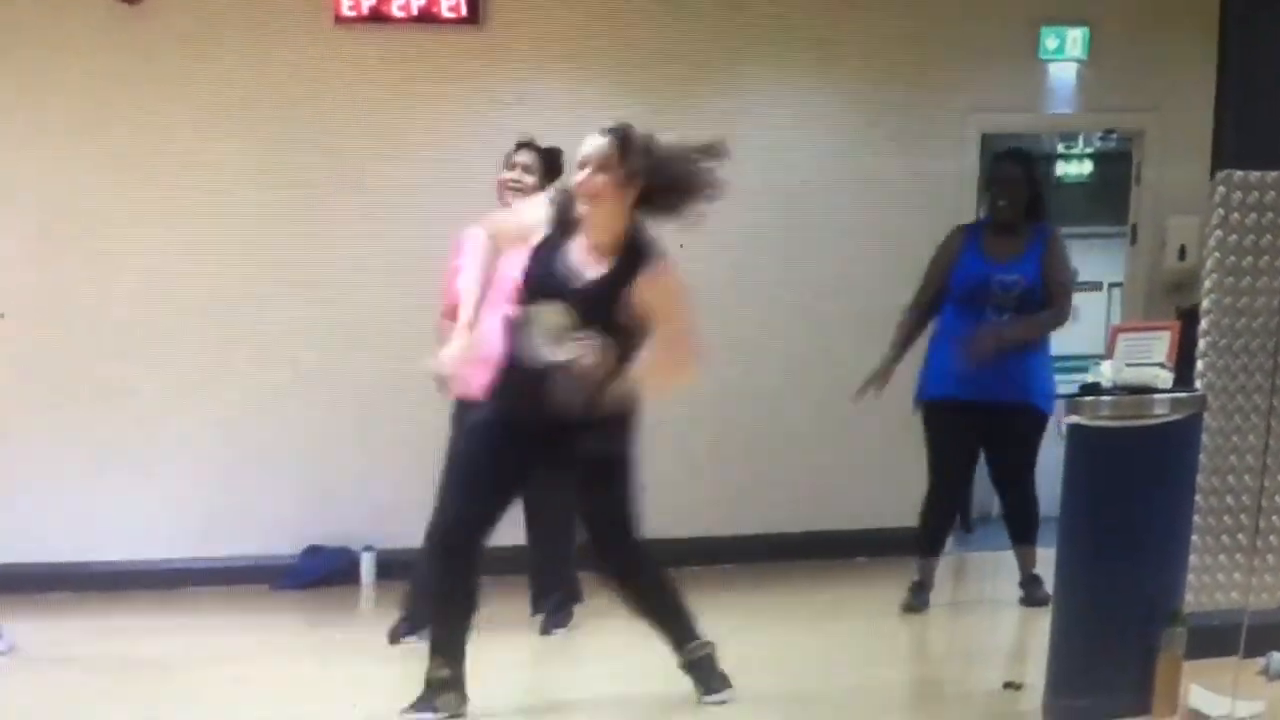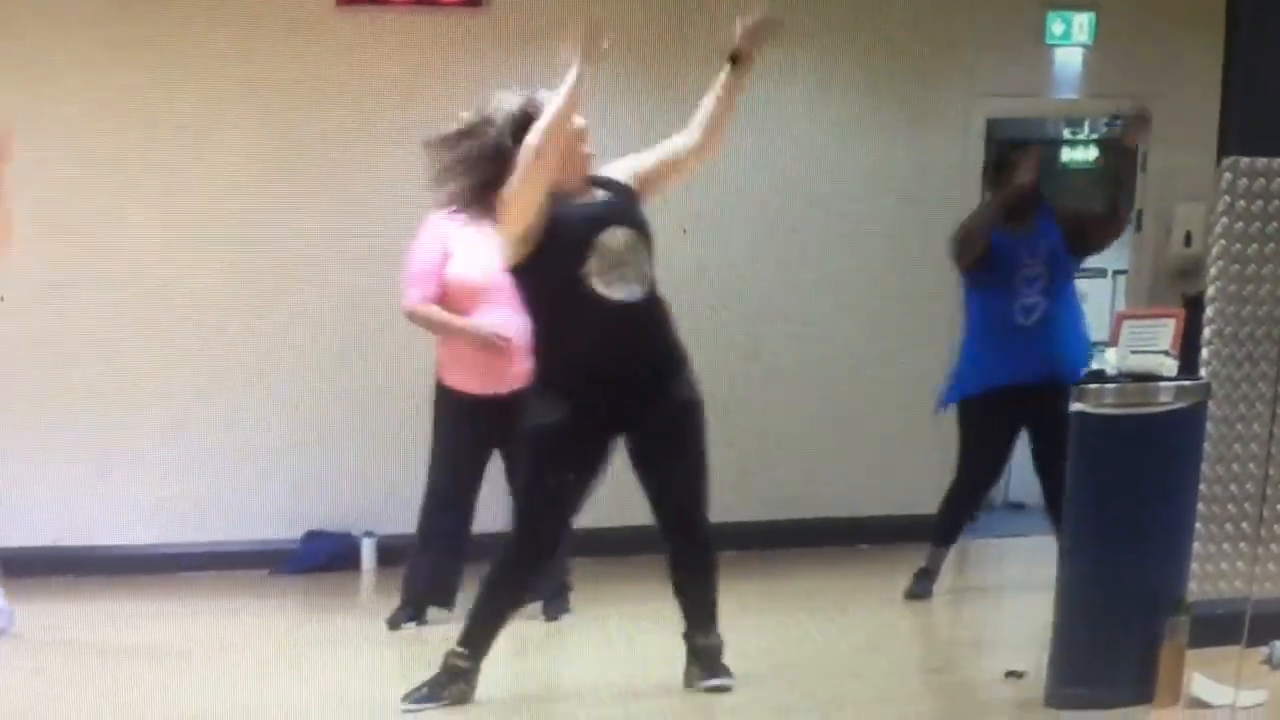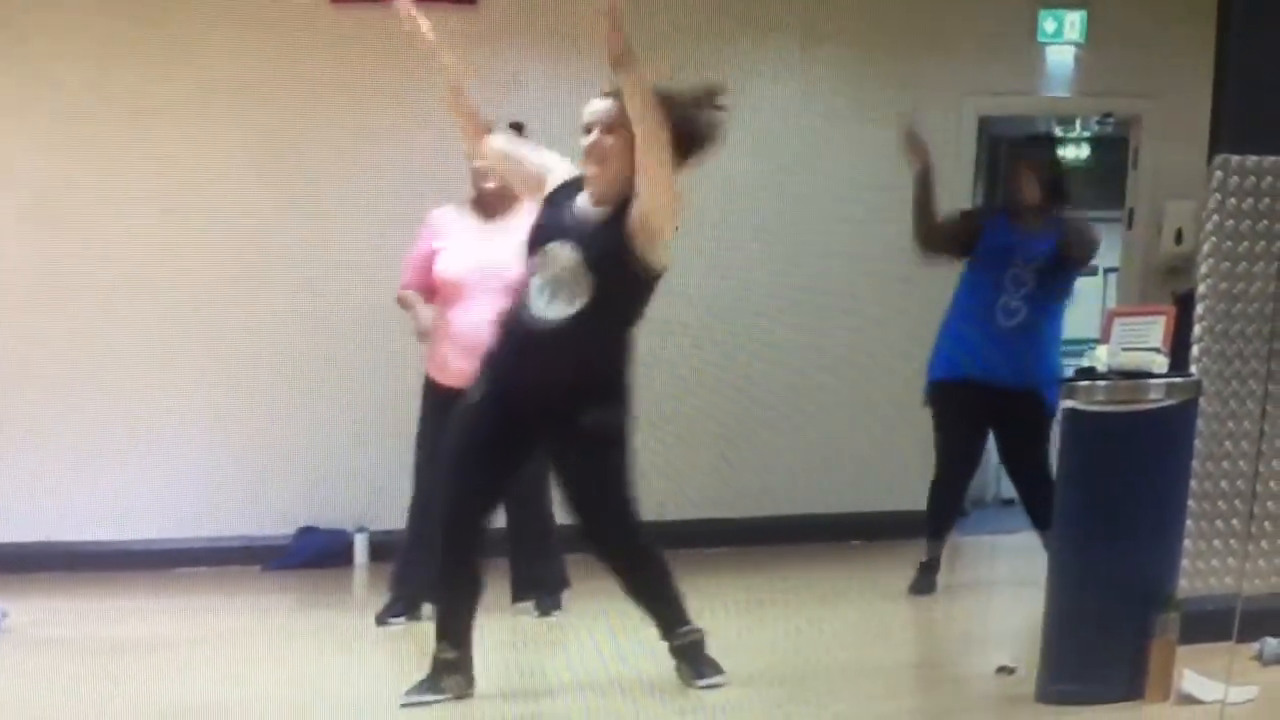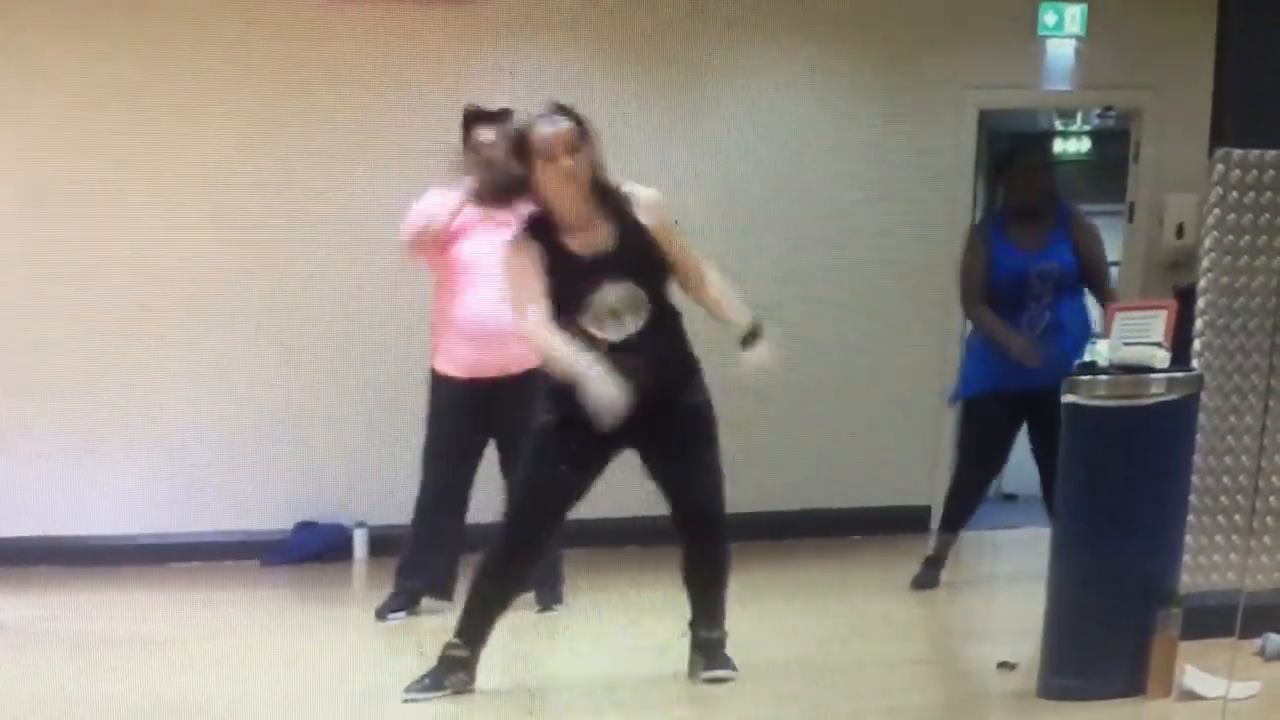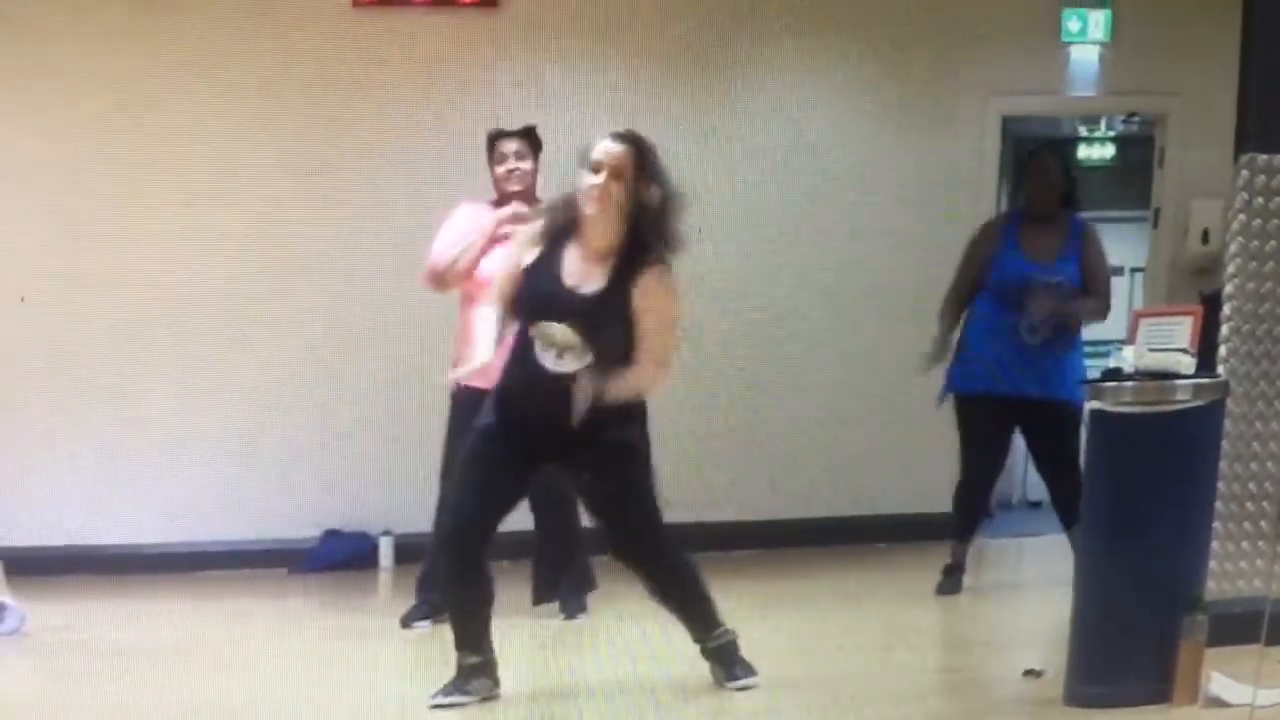
dt=0.5s
person 1, frame 1
left shoulder: (649, 271)
right shoulder: (552, 226)
left elbow: (677, 361)
right elbow: (491, 229)
left wrist: (608, 380)
left hip: (590, 431)
right hip: (509, 417)
left knee: (621, 558)
right knee: (450, 539)
left ankle: (698, 657)
person 1, frame 2
left shoulder: (617, 180)
right shoulder: (531, 210)
left elbow: (700, 139)
right elbow: (535, 151)
left wrist: (736, 63)
right wrist: (575, 76)
left hip: (662, 389)
right hip: (574, 399)
left knee: (688, 527)
right knee: (533, 539)
left ankle: (704, 651)
right ankle: (461, 667)
person 1, frame 3
left shoulder: (649, 211)
right shoulder: (557, 186)
left elbow: (659, 148)
right elbow: (479, 137)
left wrist: (623, 63)
left hip: (584, 405)
right hip: (503, 394)
left knee: (615, 536)
right knee: (458, 524)
left ankle: (686, 643)
right ankle: (452, 663)
person 1, frame 4
left shoulder: (639, 207)
right shoulder: (527, 244)
left elbow: (695, 275)
right elbow: (536, 330)
left wrist: (747, 327)
right wrist: (592, 373)
left hip: (672, 400)
right hip: (586, 405)
left knee: (704, 518)
right knee: (524, 530)
left ankle: (708, 642)
right ankle: (459, 658)
person 1, frame 5
left shoulder: (649, 274)
right shoulder: (544, 234)
left elbow: (655, 367)
right elbow: (498, 301)
left wrist: (607, 388)
left hip: (605, 425)
right hip: (514, 419)
left knee: (645, 546)
right knee: (460, 536)
left ankle: (720, 646)
right ankle: (476, 668)
person 2, frame 1
right shoulder: (470, 240)
right elbow: (450, 312)
right wrist: (448, 358)
right hip: (475, 398)
left knee: (547, 503)
left ankle: (556, 602)
right ankle: (424, 608)
person 2, frame 2
right shoulder: (442, 226)
right elbow: (416, 306)
right wrist: (471, 330)
left hip: (530, 388)
right hip: (463, 392)
right knee: (447, 493)
left ankle: (552, 589)
right ankle: (420, 596)
person 2, frame 3
left shoulder: (540, 220)
right shoulder: (441, 222)
right elbow: (407, 288)
right wrist: (420, 312)
right hip: (449, 385)
left knee: (527, 490)
right knee: (433, 491)
left ankle: (544, 587)
right ankle: (409, 594)
person 2, frame 4
left shoulder: (534, 208)
right shoulder: (441, 207)
right elbow: (416, 239)
right wrist: (471, 185)
left hip: (526, 372)
right hip: (457, 375)
right knee: (442, 484)
left ankle: (546, 580)
right ankle: (413, 587)
person 2, frame 5
right shoulder: (469, 218)
right elbow: (436, 275)
right wrist: (495, 225)
right hip: (481, 385)
left knee: (555, 493)
right knee: (461, 493)
left ankle: (569, 588)
right ankle: (435, 596)
person 3, frame 1
left shoulder: (1048, 244)
right shoulder: (961, 241)
left elbow: (1059, 310)
right elbow: (924, 305)
left wrist: (1007, 335)
right wrist: (891, 360)
left hip: (1019, 390)
right hip: (952, 387)
left knee: (1016, 483)
right knee: (947, 487)
left ankle: (1030, 575)
right ankle: (922, 581)
person 3, frame 2
left shoulder: (1061, 226)
right shoulder: (985, 228)
left elbow: (1113, 224)
right elbow: (962, 253)
left wrist: (1124, 161)
right wrist: (1008, 195)
left hip: (1059, 375)
right hip: (991, 377)
left knee: (1061, 476)
right knee: (974, 476)
right ankle: (929, 568)
person 3, frame 3
left shoulder: (1063, 233)
right shoulder: (984, 224)
left elbow: (1086, 249)
right elbow: (929, 240)
left wrist: (1044, 207)
right wrist: (923, 175)
left hip: (1028, 377)
right hip: (962, 370)
left knee: (1031, 472)
right knee: (953, 470)
right ankle: (930, 563)
person 3, frame 4
left shoulder: (1075, 227)
right shoulder: (986, 234)
left elbow: (1102, 286)
right elbow: (973, 302)
right wrist: (1007, 338)
left hip: (1062, 373)
right hip: (995, 375)
left knee: (1061, 468)
right knee: (977, 468)
right ankle: (937, 557)
person 3, frame 5
left shoulder: (1083, 238)
right shoulder: (996, 233)
left elbow: (1101, 305)
right elbow: (958, 295)
left wrist: (1062, 306)
right wrist: (944, 338)
left hip: (1054, 383)
right hip: (986, 378)
left knee: (1064, 476)
right knee: (979, 473)
right ankle: (956, 564)
